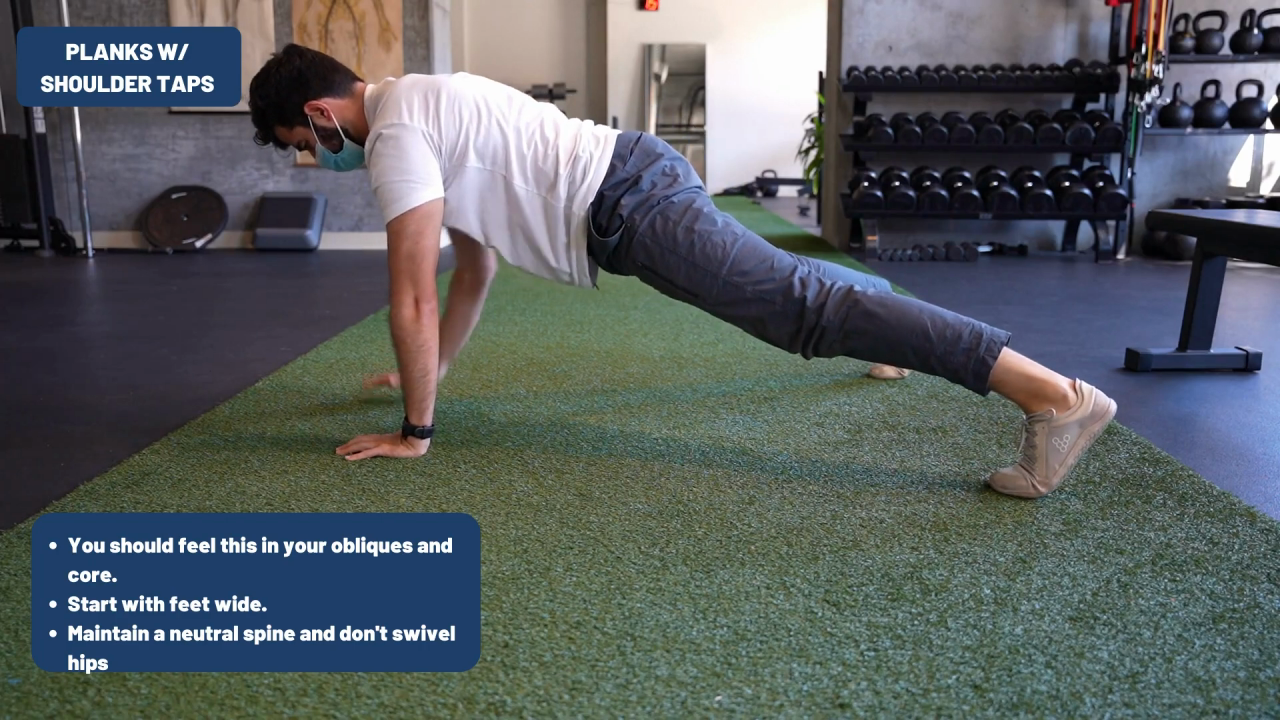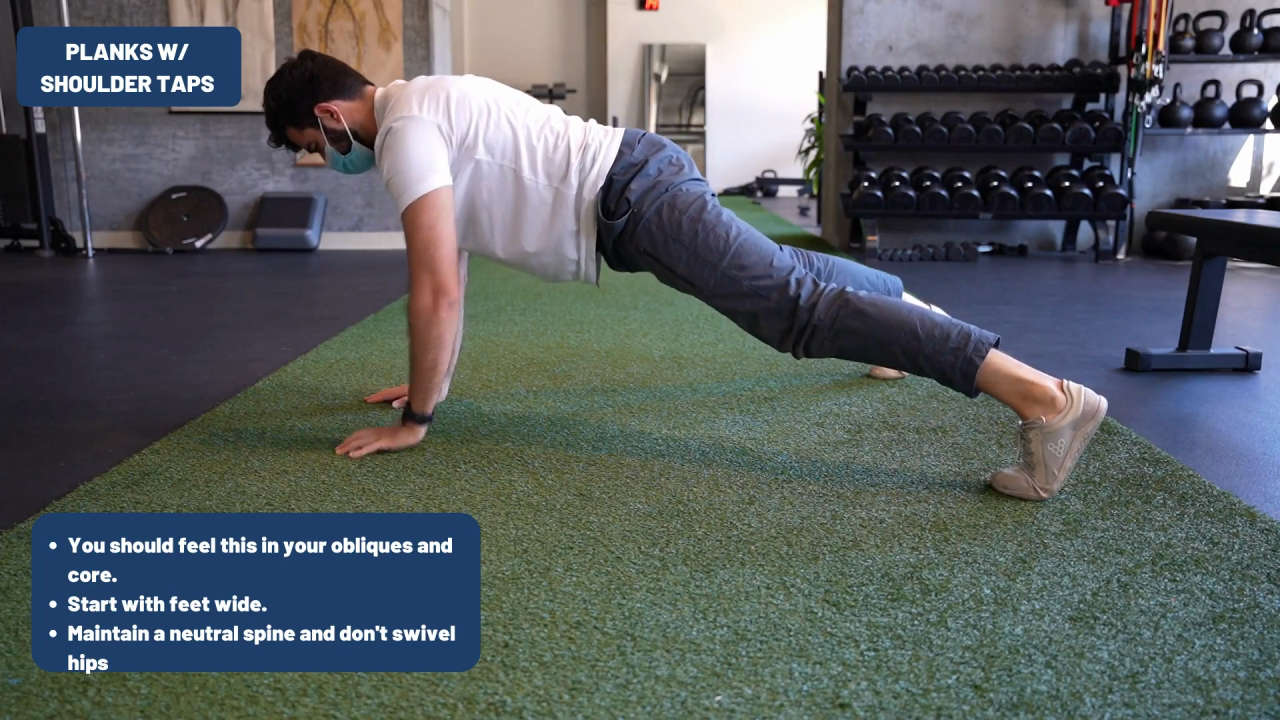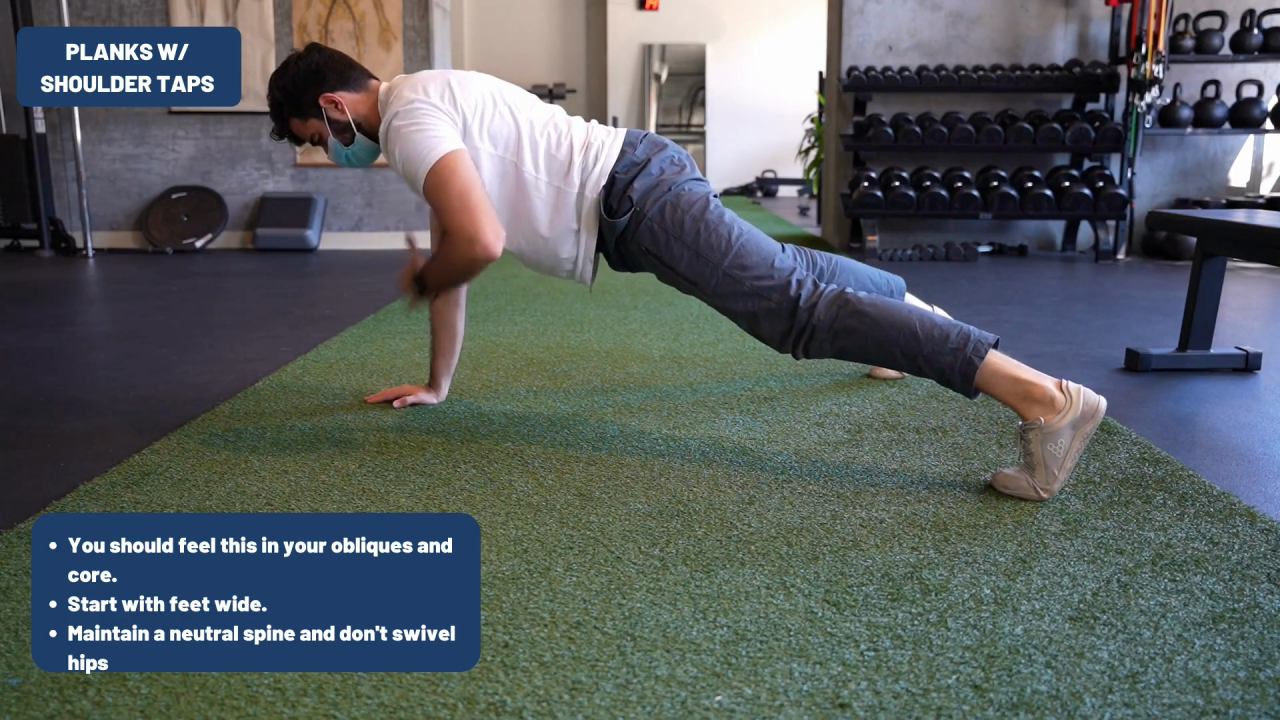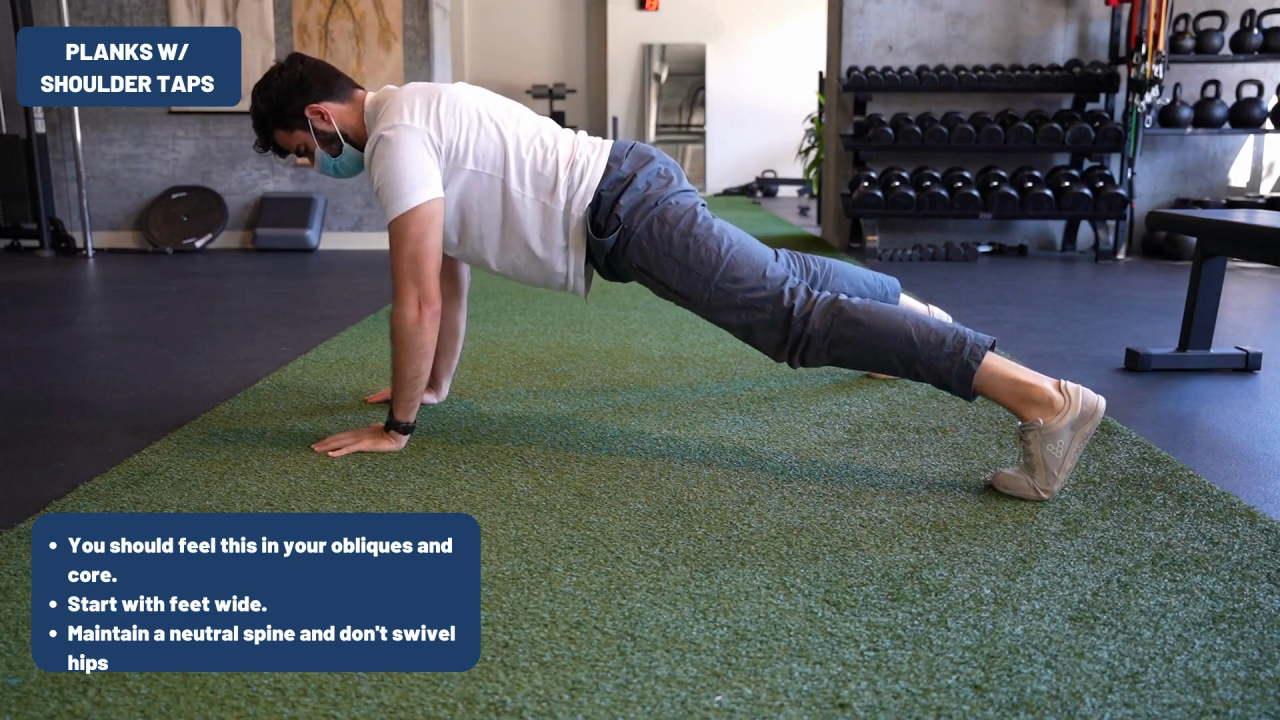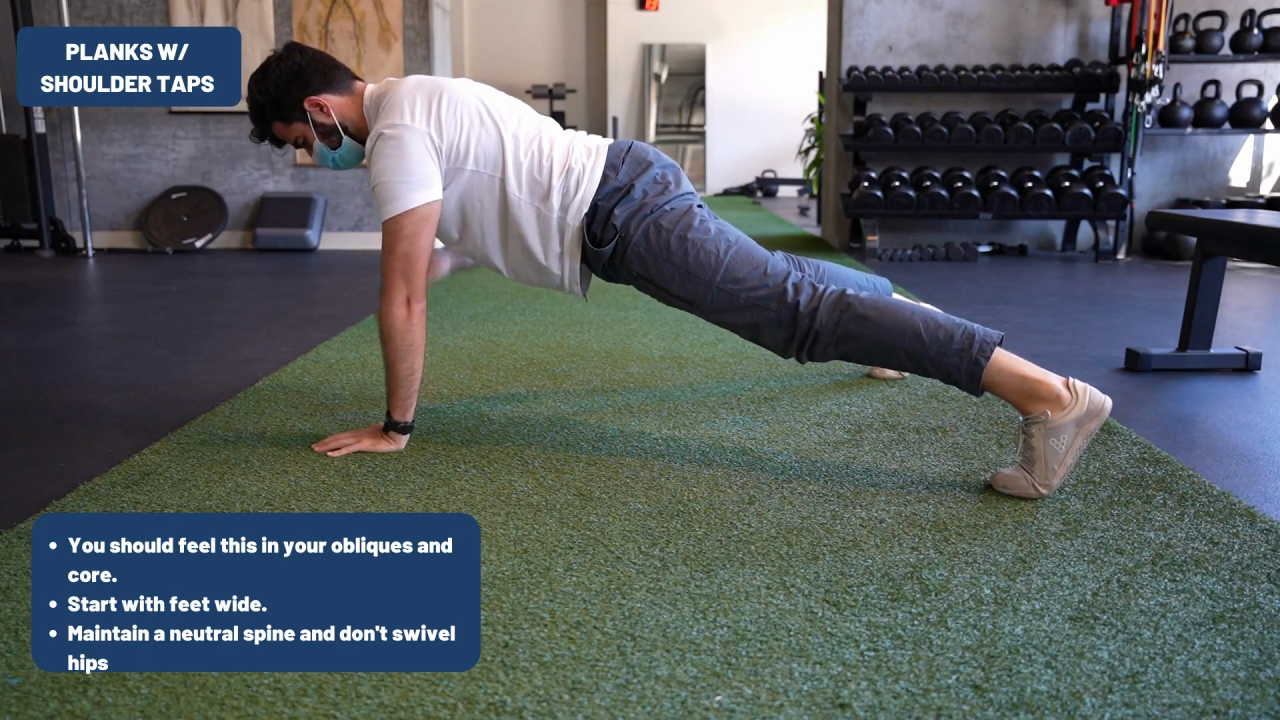
dt=0.4s
person 1, frame 1
left shoulder: (394, 135)
right shoulder: (417, 105)
left elbow: (410, 298)
right elbow: (477, 252)
left wrist: (416, 429)
right wrist: (436, 358)
left hip: (628, 208)
right hip: (634, 175)
left knee: (798, 305)
right knee: (782, 277)
left ankle: (1054, 396)
right ankle: (902, 312)
person 1, frame 2
left shoulder: (403, 130)
right shoulder: (423, 112)
left elbow: (434, 287)
right elbow: (454, 272)
left wrist: (416, 418)
right wrist: (435, 381)
left hip: (633, 199)
right hip: (637, 185)
left knee: (793, 306)
right knee: (781, 272)
left ankle: (1043, 396)
right ankle: (907, 305)
person 1, frame 3
left shoulder: (409, 117)
right shoulder: (424, 109)
left elbow: (479, 243)
right elbow: (456, 249)
left wrist: (424, 277)
right wrist: (437, 382)
left hip: (636, 196)
right hip: (638, 187)
left knee: (794, 305)
right knee: (783, 270)
left ankle: (1042, 397)
right ankle: (907, 306)
person 1, frame 4
left shoulder: (394, 136)
right shoulder: (414, 116)
left elbow: (419, 296)
right elbow: (449, 275)
left wrist: (396, 425)
right wrist: (436, 383)
left hip: (625, 211)
right hip: (631, 190)
left knee: (788, 316)
right knee: (774, 275)
left ankle: (1041, 399)
right ankle: (909, 307)
person 1, frame 5
left shoulder: (396, 136)
right shoulder: (416, 104)
left elbow: (401, 298)
right elbow: (494, 210)
left wrist: (395, 424)
right wrist: (437, 259)
left hip: (623, 218)
right hip: (629, 182)
left knee: (793, 310)
right knee: (775, 278)
left ankle: (1048, 394)
right ankle: (899, 306)
